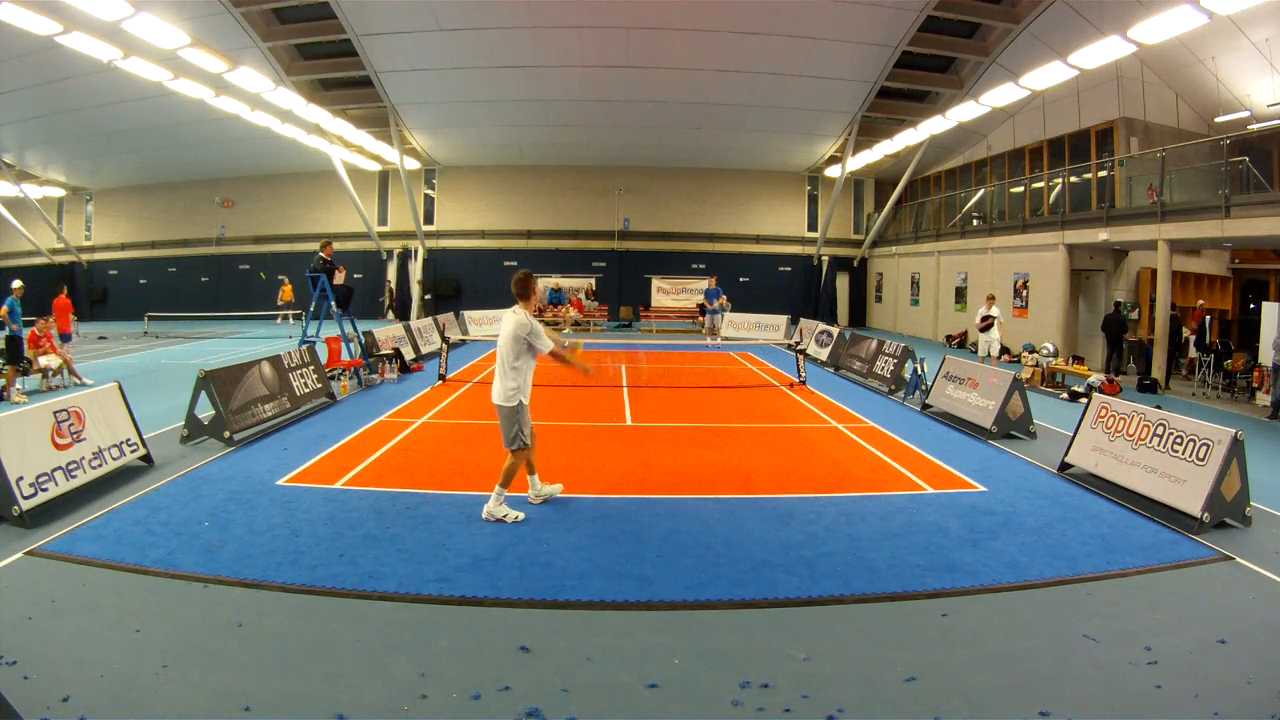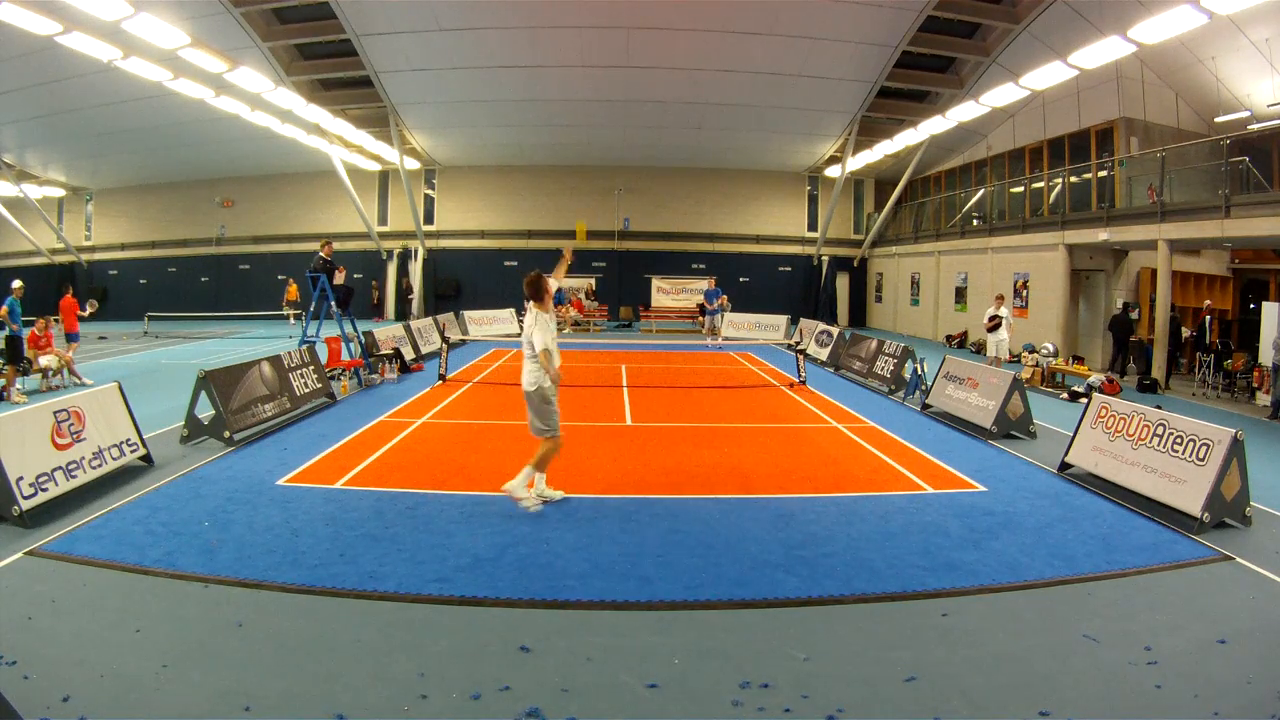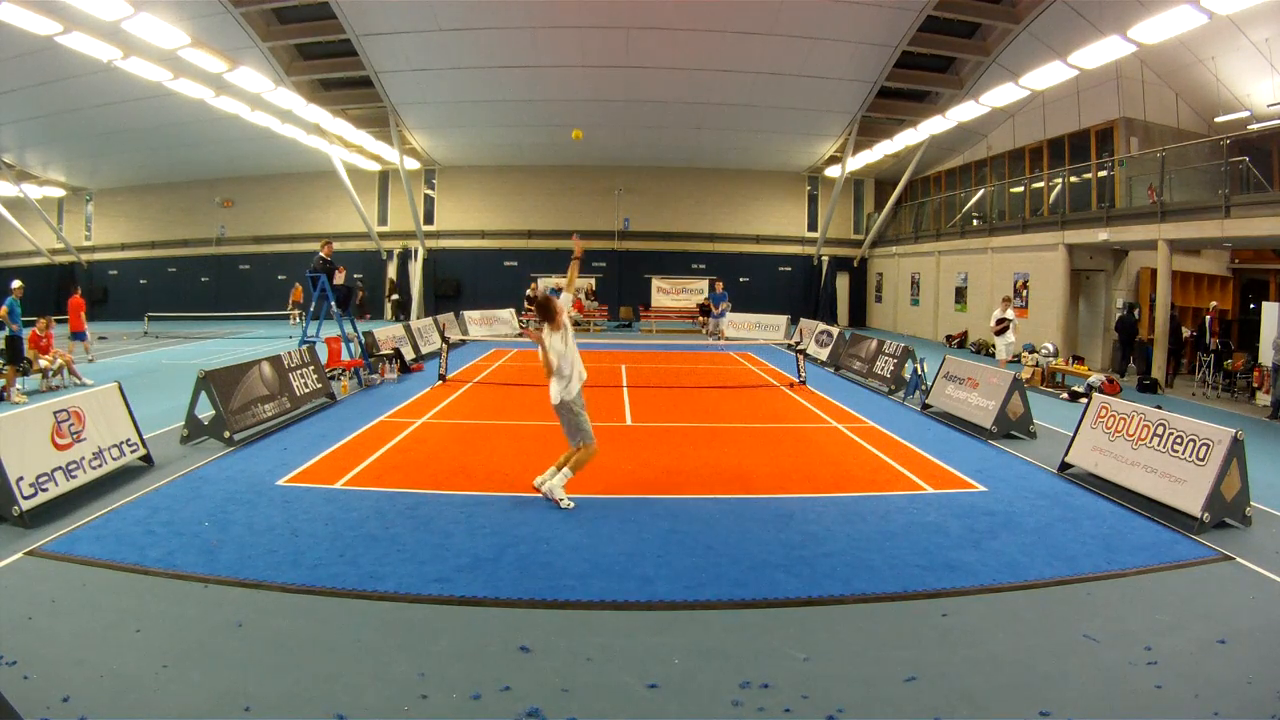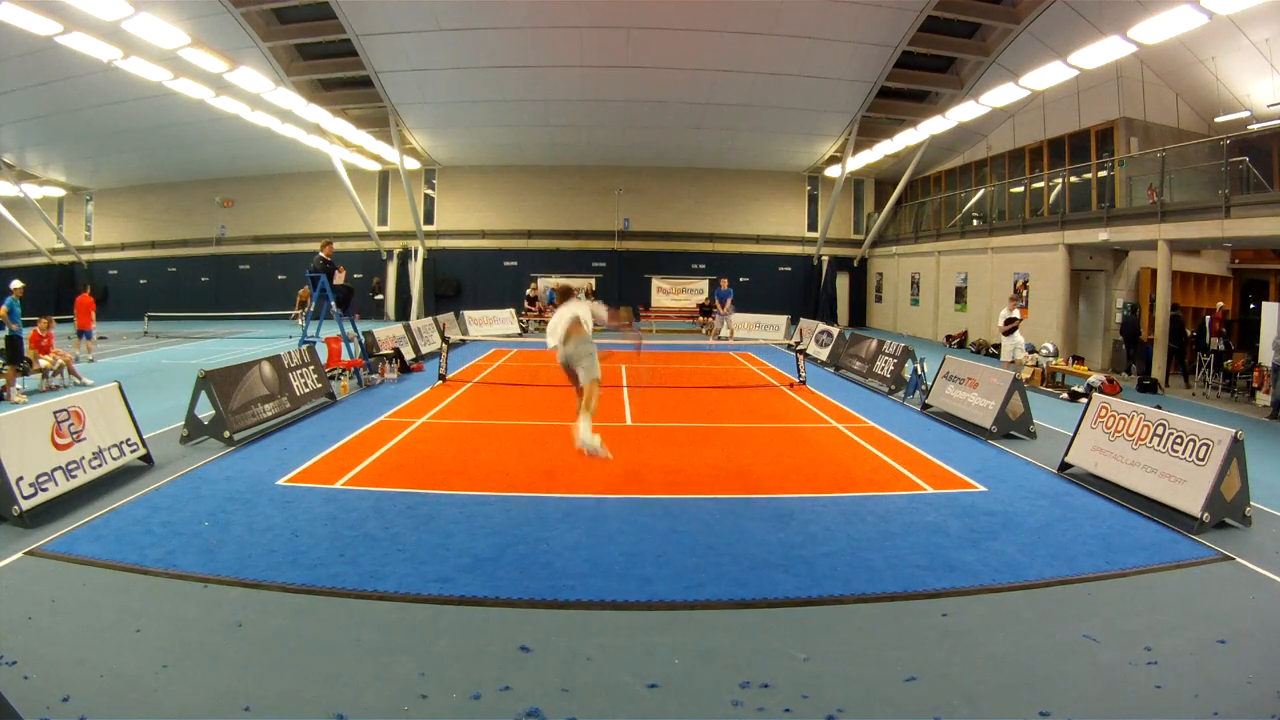
dt=0.4s
person 1, frame 1
left shoulder: (514, 314)
right shoulder: (527, 324)
right elbow: (555, 353)
left wrist: (561, 342)
right wrist: (580, 365)
left hip: (510, 393)
right hip: (512, 396)
left knee: (528, 441)
right knee: (519, 451)
left ankle: (537, 489)
right ankle: (494, 505)
person 1, frame 2
left shoulder: (539, 304)
right shoulder: (539, 323)
left elbow: (556, 278)
right elbow: (543, 354)
left wrist: (566, 259)
right wrist: (552, 372)
left hip: (543, 384)
right hip: (540, 386)
left knee: (549, 437)
right knee: (553, 441)
left ankle: (540, 487)
right ankle: (519, 484)
person 1, frame 3
left shoulder: (560, 317)
right shoulder: (549, 339)
left elbow: (570, 286)
right elbow: (548, 373)
left wrist: (576, 256)
right wrist: (542, 347)
left hip: (572, 394)
right hip: (567, 398)
left knee: (578, 447)
right knee: (588, 448)
left ankle: (545, 479)
right ankle: (555, 485)
person 1, frame 4
left shoulder: (553, 322)
right shoulder: (580, 306)
left elbow: (554, 349)
right elbow: (607, 317)
left hip: (563, 354)
right hip: (580, 345)
left knee: (583, 395)
right knee: (591, 386)
left ankle: (587, 437)
right ankle: (584, 428)
